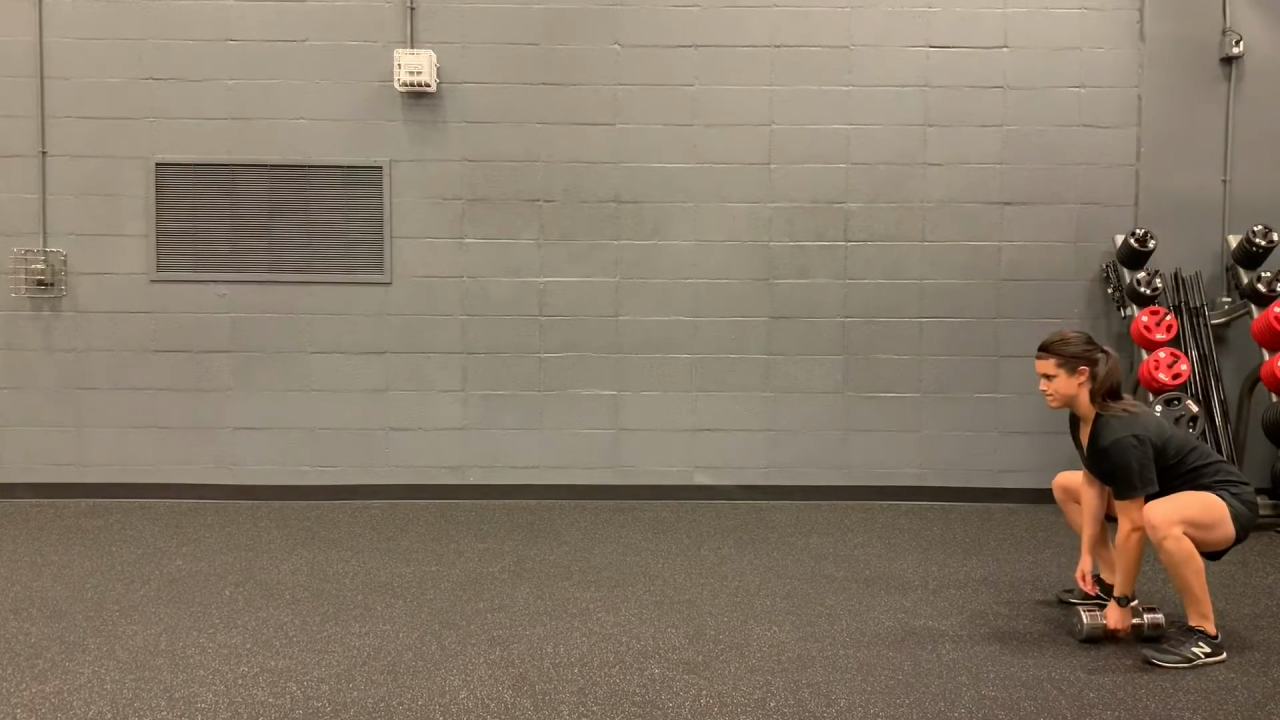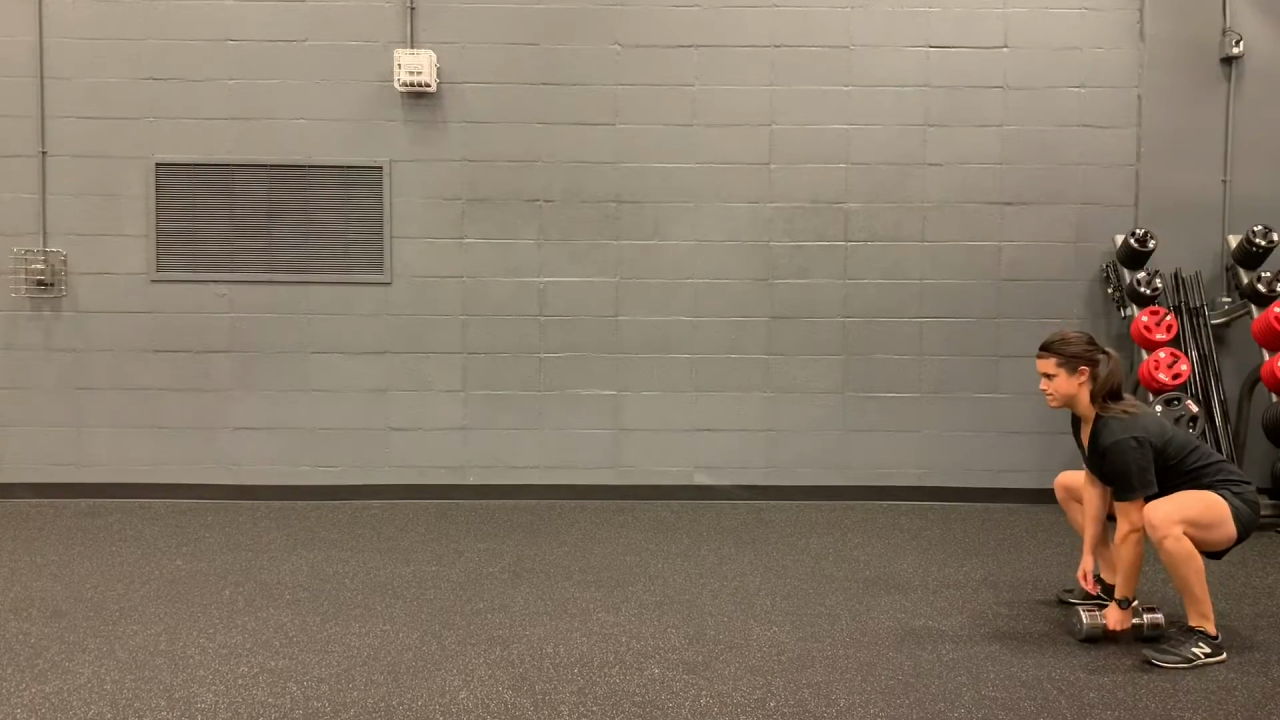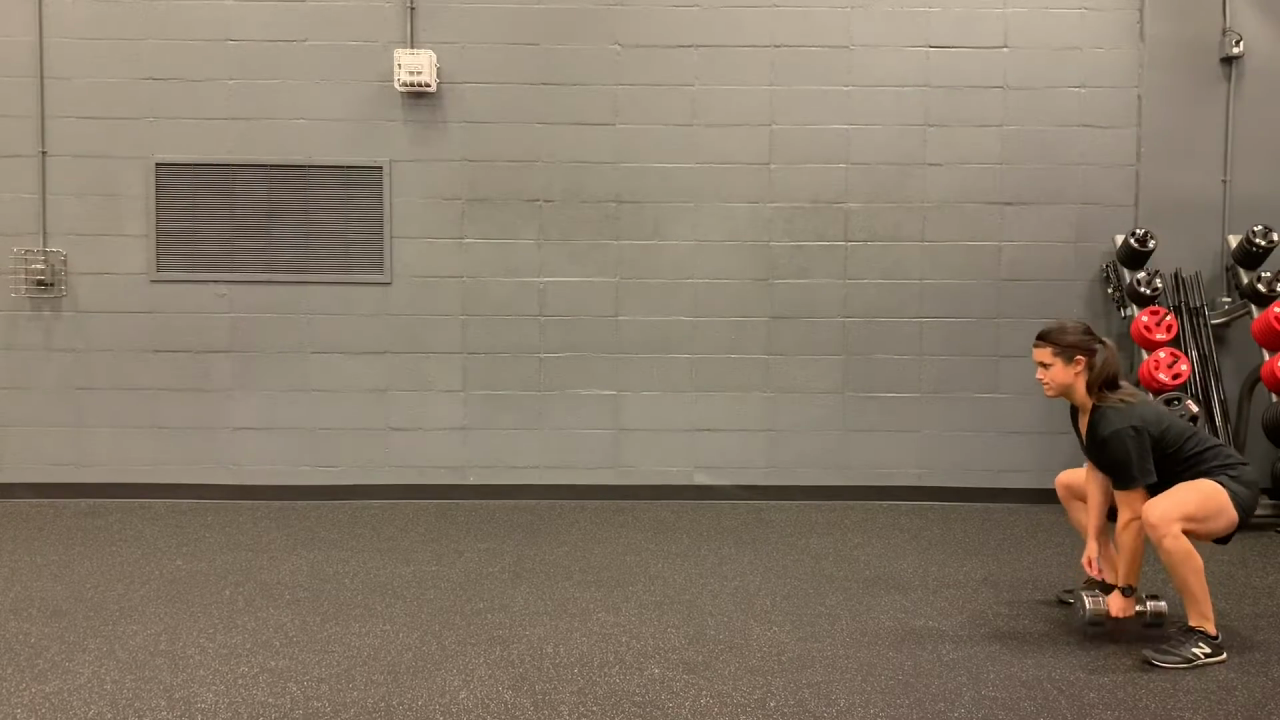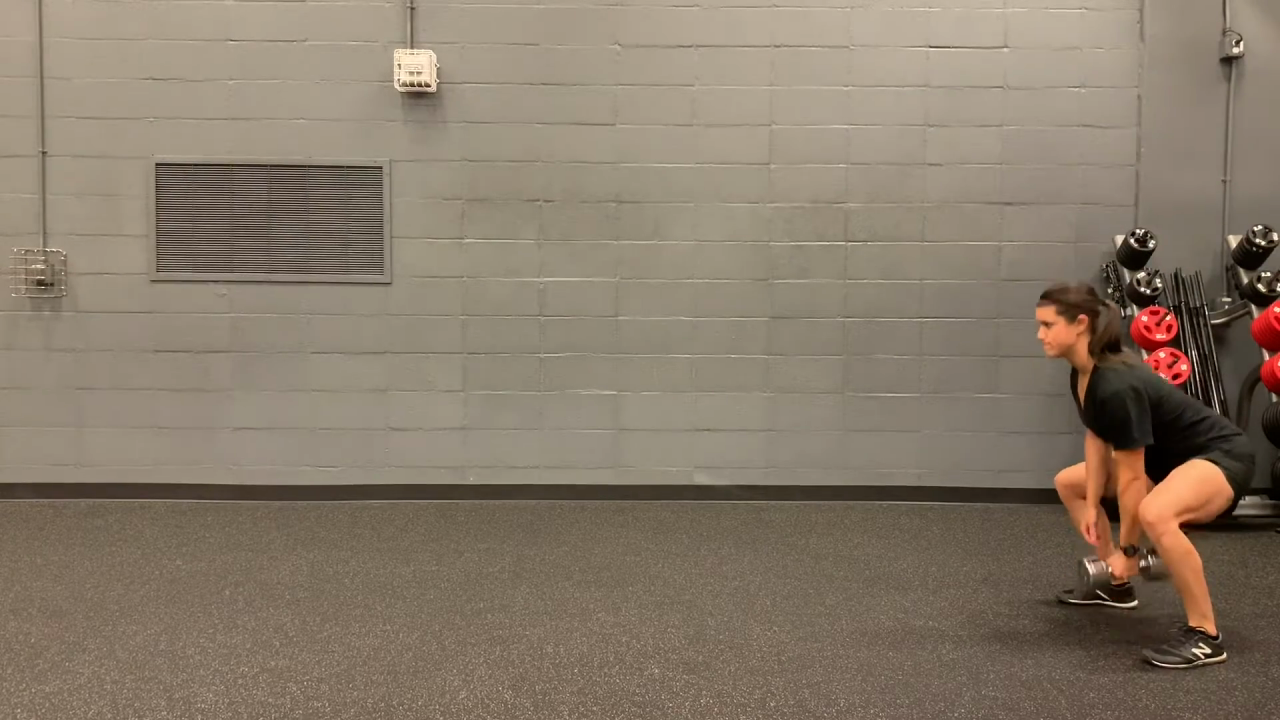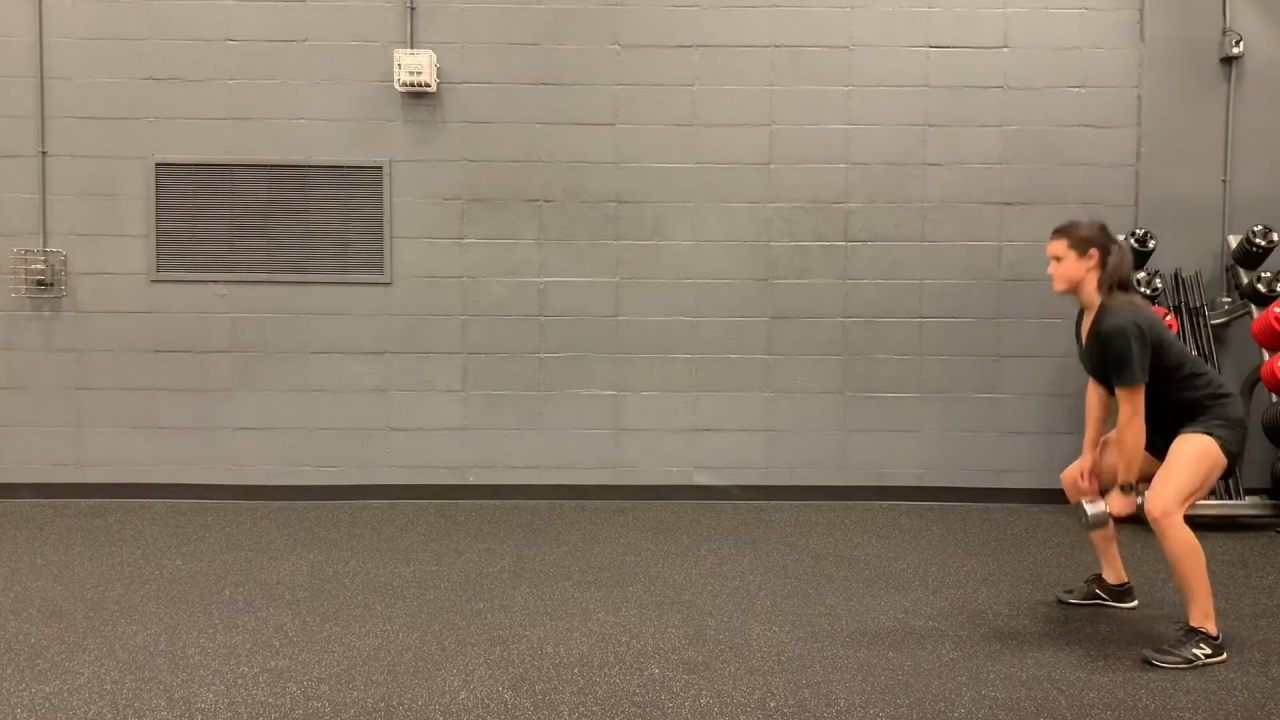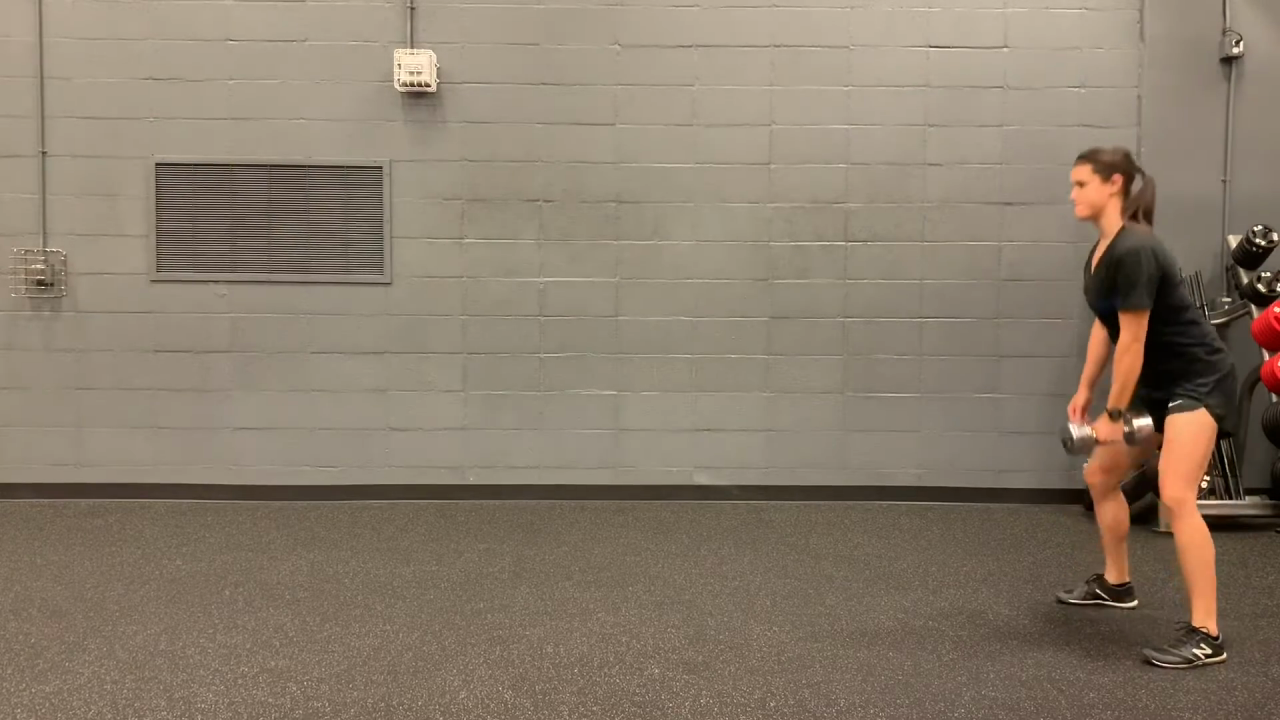
dt=0.2s
person 1, frame 1
left shoulder: (1121, 436)
right shoulder: (1082, 417)
left elbow: (1132, 527)
right elbow: (1093, 484)
left wrist: (1121, 603)
right wrist: (1087, 554)
left hip: (1227, 502)
right hip: (1170, 492)
left knee: (1159, 519)
right knee: (1065, 485)
left ankle: (1204, 633)
right ankle: (1108, 582)
person 1, frame 2
left shoulder: (1121, 436)
right shoulder: (1085, 418)
left elbow: (1130, 528)
right elbow: (1095, 483)
left wrist: (1122, 604)
right wrist: (1089, 553)
left hip: (1228, 502)
right hip: (1174, 492)
left knee: (1158, 518)
right knee: (1066, 485)
left ankle: (1204, 634)
right ankle: (1108, 582)
person 1, frame 3
left shoulder: (1119, 425)
right shoulder: (1082, 408)
left elbow: (1131, 517)
right elbow: (1097, 472)
left wrist: (1127, 592)
right wrist: (1093, 541)
left hip: (1226, 485)
left knee: (1158, 517)
right knee: (1067, 484)
left ankle: (1204, 634)
right ankle: (1108, 580)
person 1, frame 4
left shoulder: (1117, 386)
right shoulder: (1081, 374)
left elbow: (1132, 479)
right elbow: (1096, 441)
left wrist: (1127, 550)
right wrist: (1092, 506)
left hip: (1221, 456)
right hip: (1167, 457)
left knee: (1155, 514)
right knee: (1068, 483)
left ankle: (1205, 634)
right ankle: (1114, 584)
person 1, frame 5
left shoulder: (1120, 324)
right shoulder: (1086, 317)
left elbow: (1131, 415)
right elbow: (1099, 388)
left wrist: (1125, 490)
right wrist: (1091, 453)
left hip: (1212, 418)
right hip: (1163, 419)
left knee: (1161, 508)
right knee: (1077, 480)
left ankle: (1206, 634)
right ankle: (1114, 583)
person 1, frame 6
left shoulder: (1134, 250)
right shoulder: (1099, 249)
left elbow: (1132, 341)
right elbow: (1104, 328)
left wrist: (1114, 416)
right wrist: (1084, 390)
left hip: (1199, 380)
right hip: (1154, 383)
left knee: (1175, 497)
right knee: (1098, 475)
left ankle: (1206, 633)
right ankle: (1115, 582)
